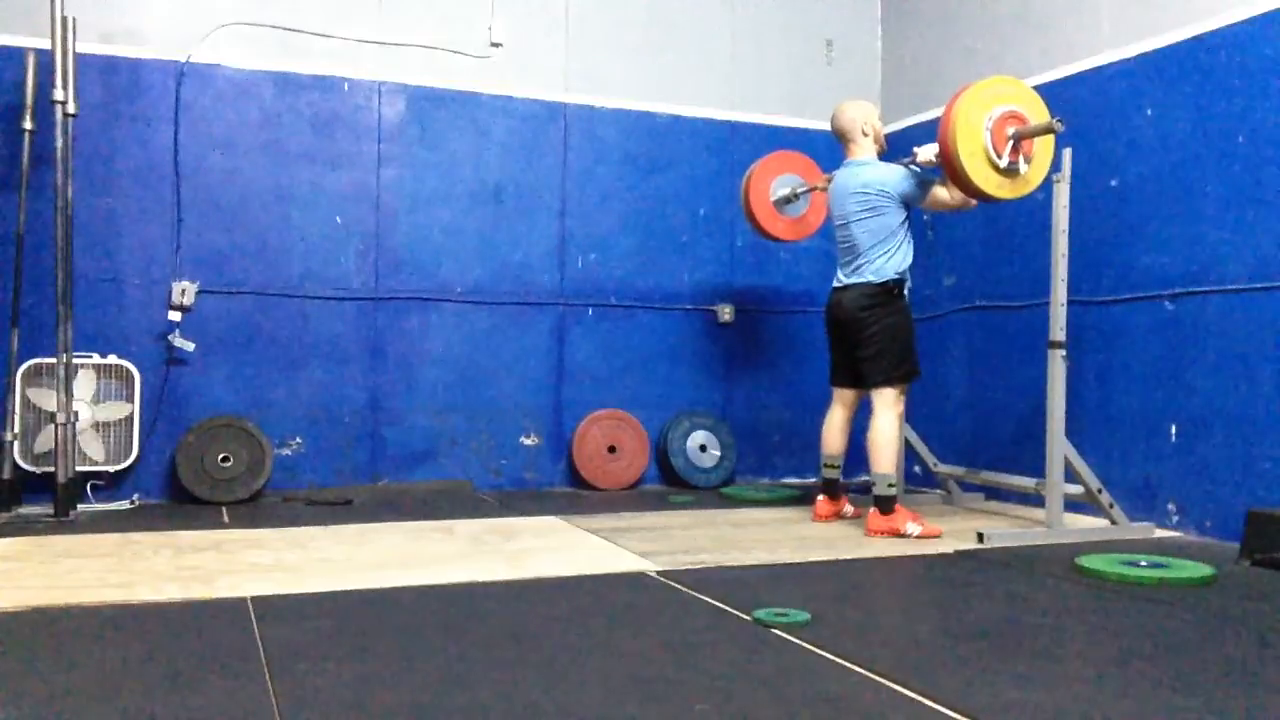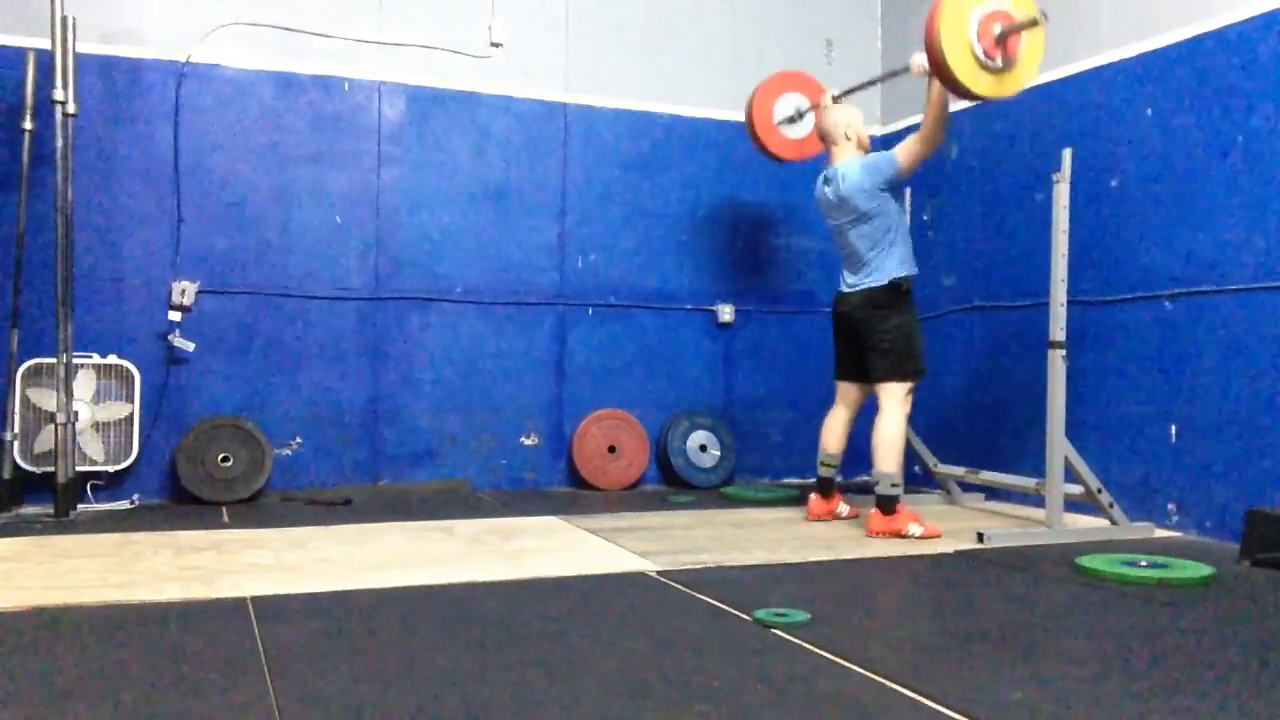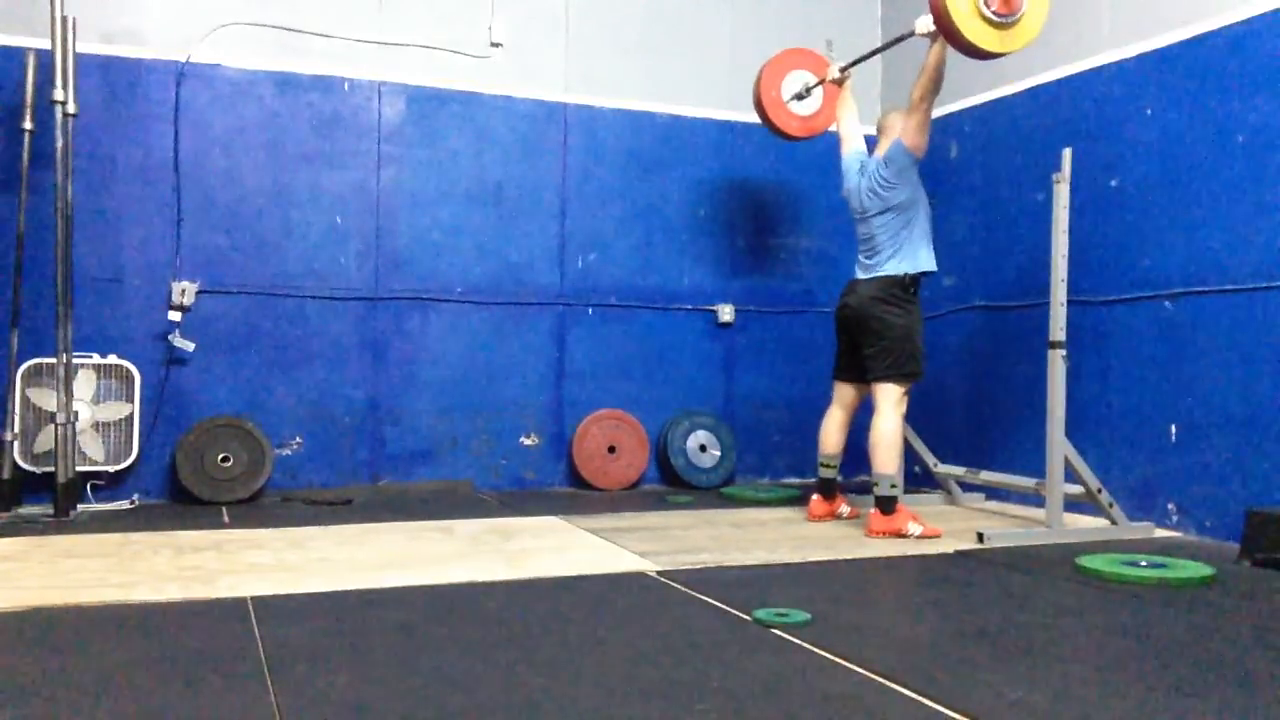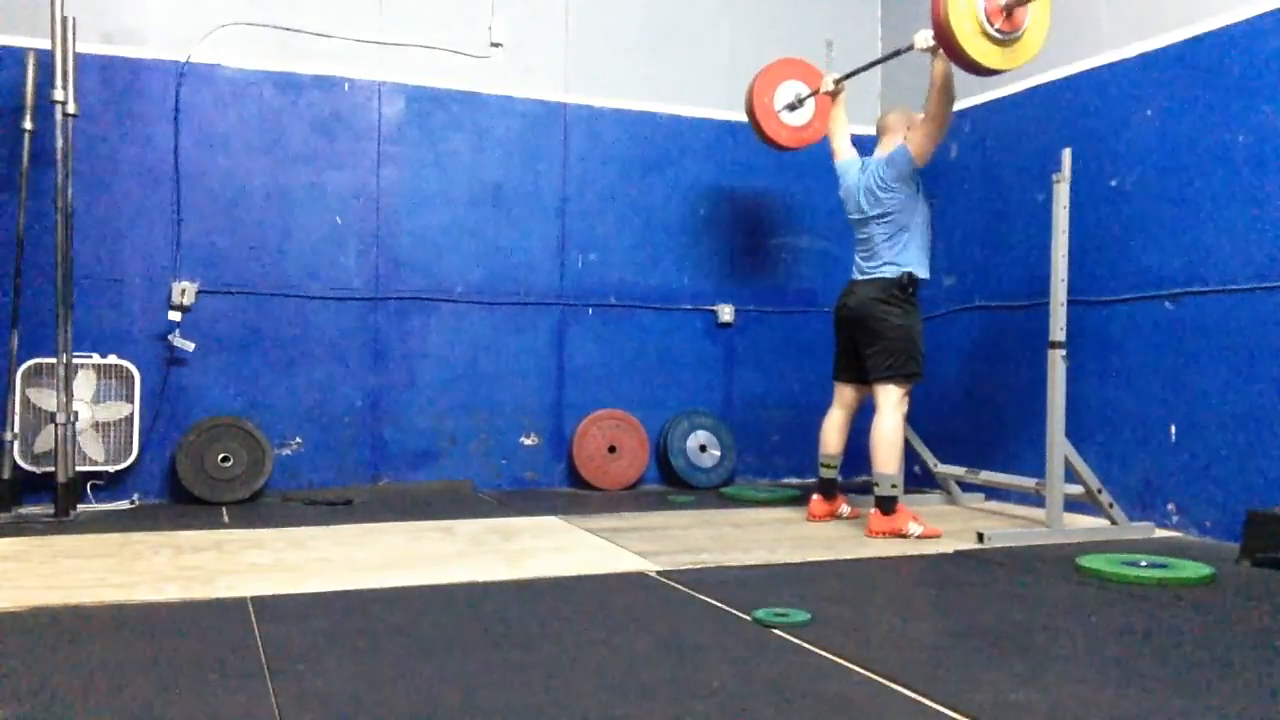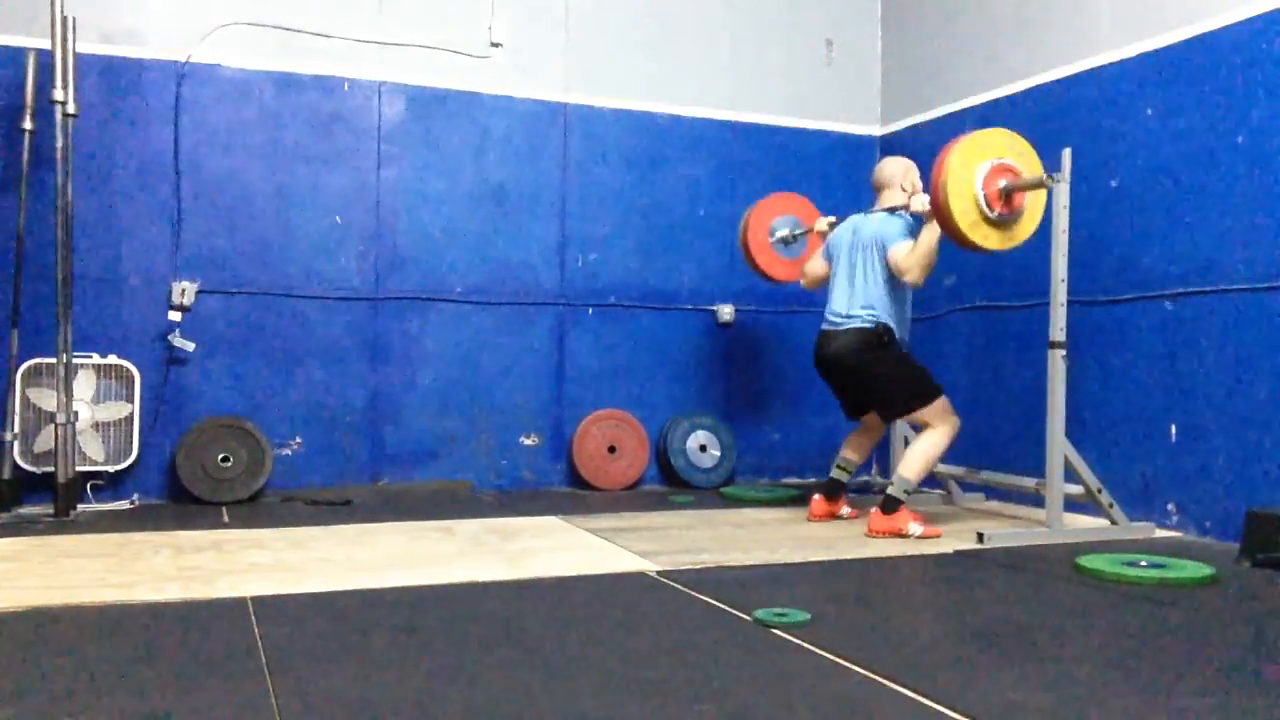
dt=1s
person 1, frame 1
left shoulder: (837, 183)
right shoulder: (891, 175)
right elbow: (960, 199)
right wrist: (942, 161)
left hip: (842, 299)
right hip: (878, 299)
left knee: (843, 401)
right knee: (888, 403)
left ankle: (829, 497)
right ankle: (885, 511)
person 1, frame 2
left shoulder: (826, 184)
right shoulder: (867, 174)
left elbow: (836, 151)
right elbow: (930, 136)
left wrist: (828, 116)
right wrist: (937, 77)
left hip: (850, 302)
right hip: (885, 301)
left knee: (845, 402)
right knee: (895, 403)
left ankle: (824, 496)
right ankle: (887, 512)
person 1, frame 3
left shoulder: (855, 168)
right shoulder: (896, 165)
left elbow: (848, 126)
right elbow: (921, 101)
left wrist: (840, 86)
right wrist: (938, 40)
left hip: (858, 296)
right hip: (889, 296)
left knee: (844, 401)
right knee: (891, 401)
left ankle: (825, 497)
right ankle: (887, 513)
person 1, frame 4
left shoulder: (853, 173)
right shoulder: (896, 168)
left elbow: (838, 136)
right elbow: (937, 115)
left wrist: (834, 97)
right wrist: (940, 56)
left hip: (854, 297)
right hip: (888, 298)
left knee: (844, 401)
right knee: (891, 402)
left ankle: (825, 497)
right ankle: (887, 514)
person 1, frame 5
left shoulder: (848, 227)
right shoulder: (895, 225)
left elbow: (809, 278)
right elbow: (912, 273)
left wrist: (822, 238)
right wrist: (934, 221)
left hip: (830, 346)
right hip: (866, 345)
left knee: (873, 424)
right knee: (943, 423)
left ankle: (827, 498)
right ankle: (890, 511)
